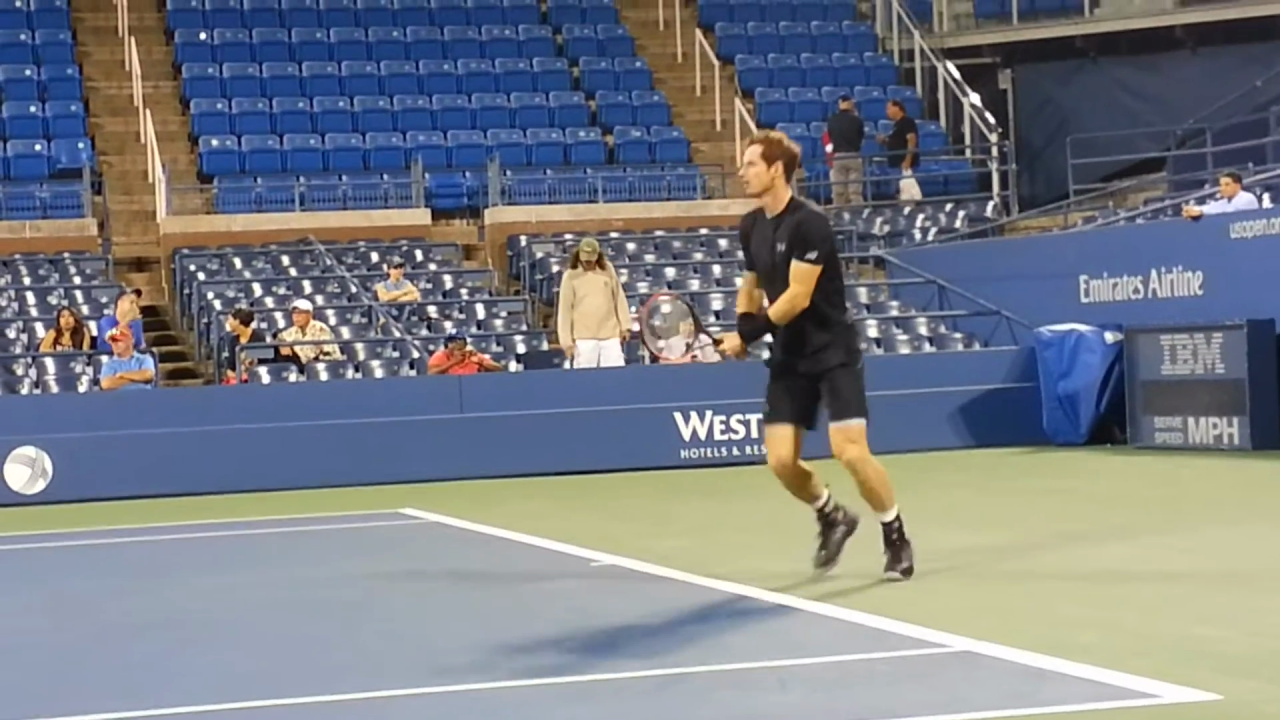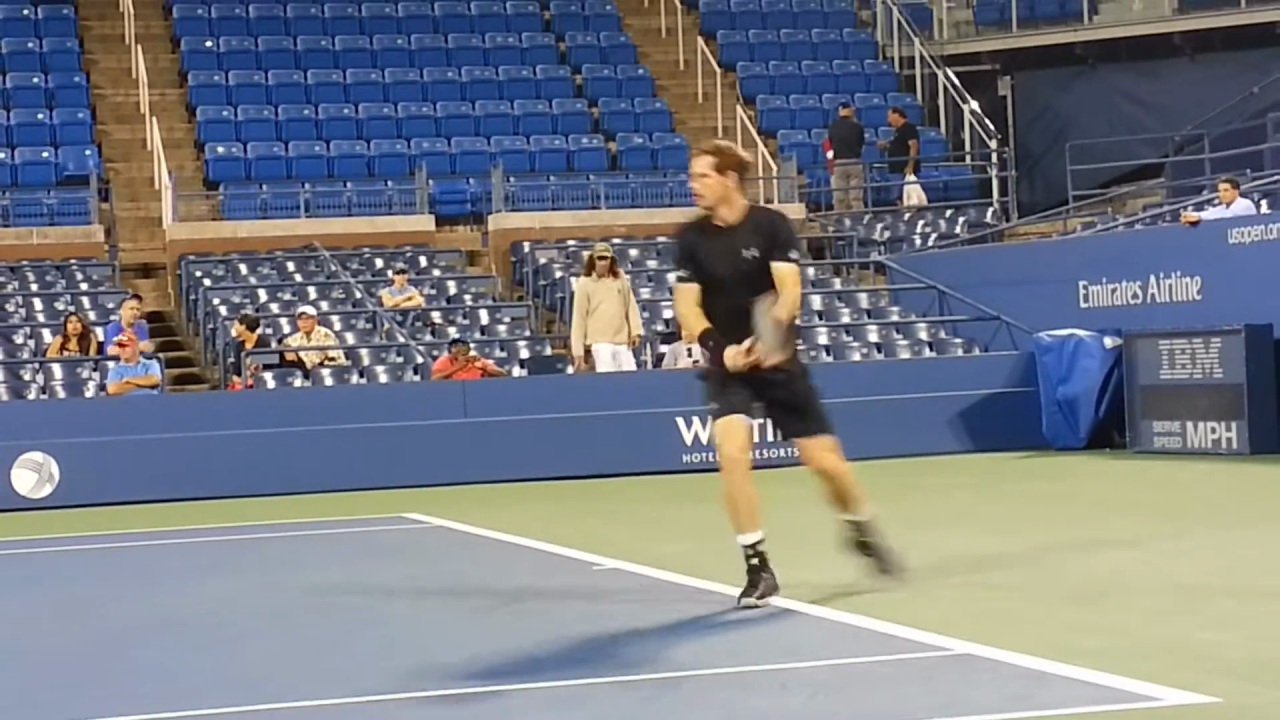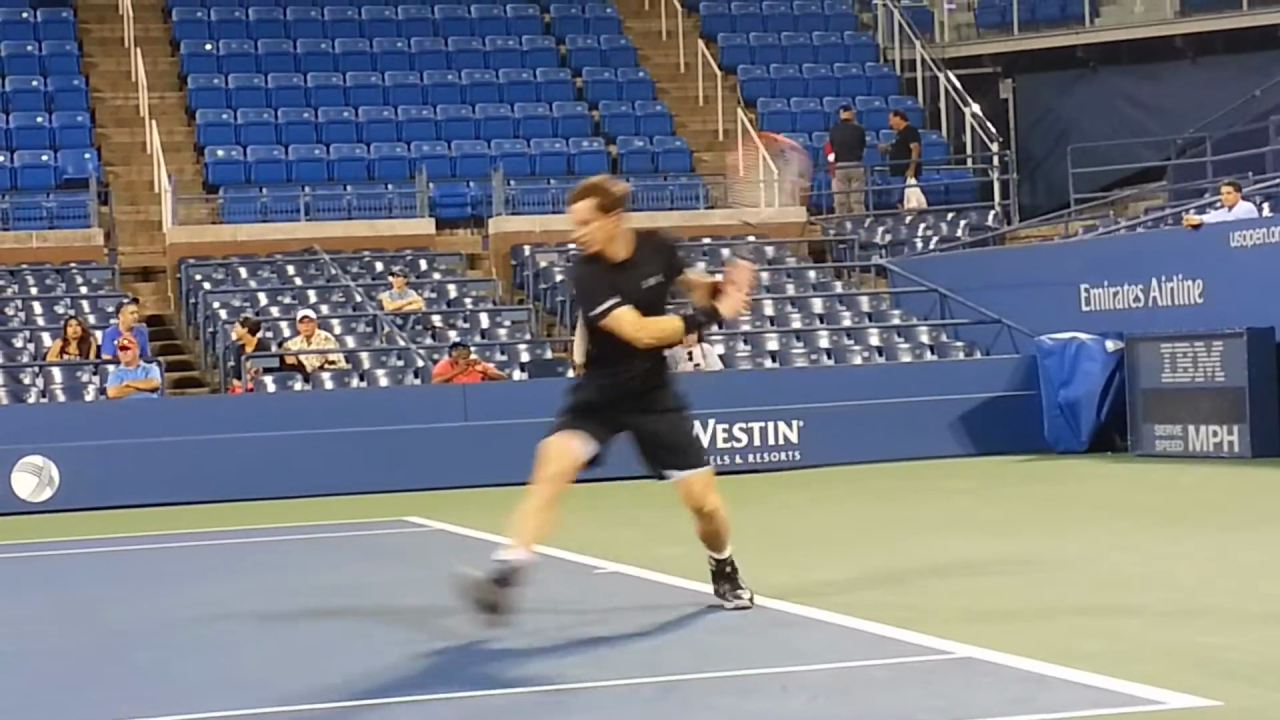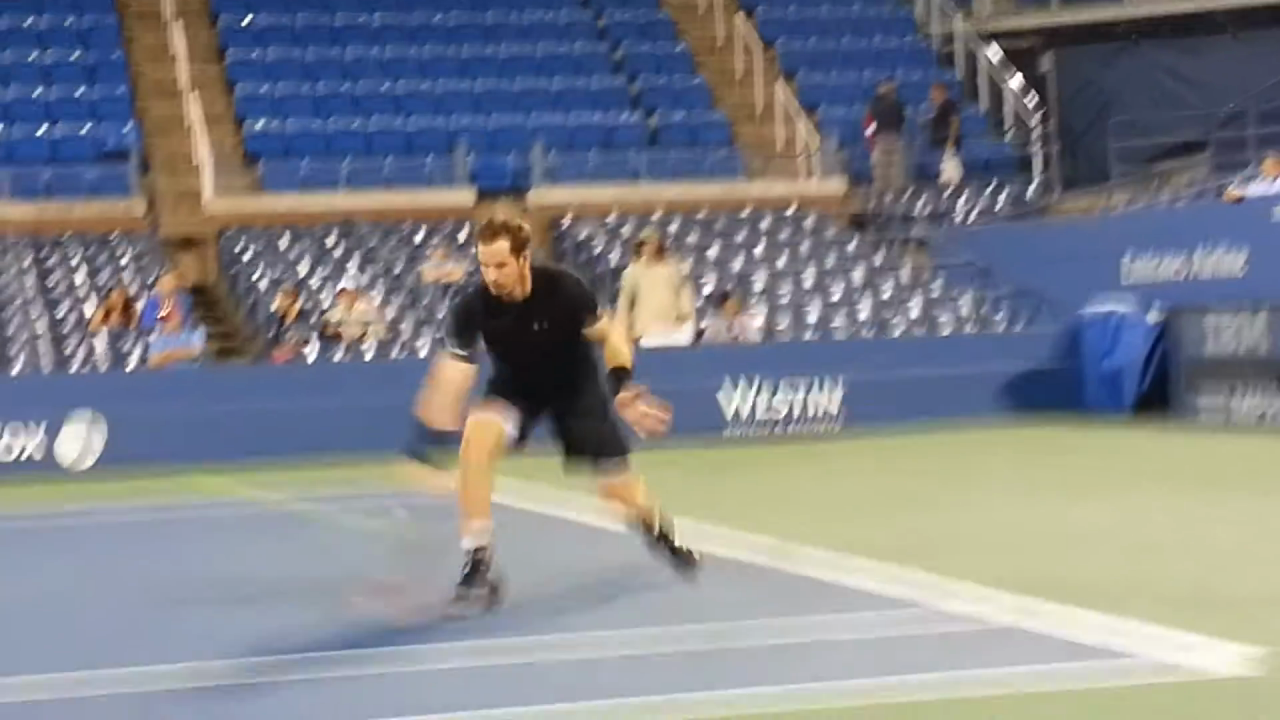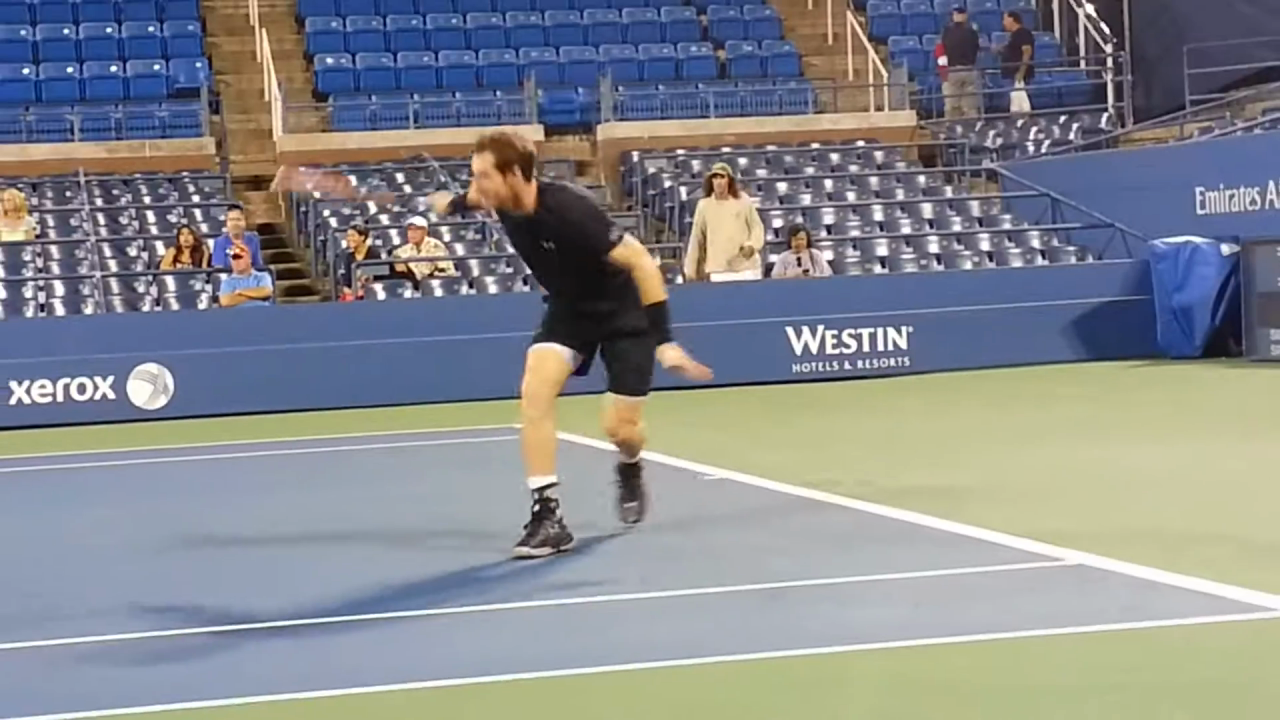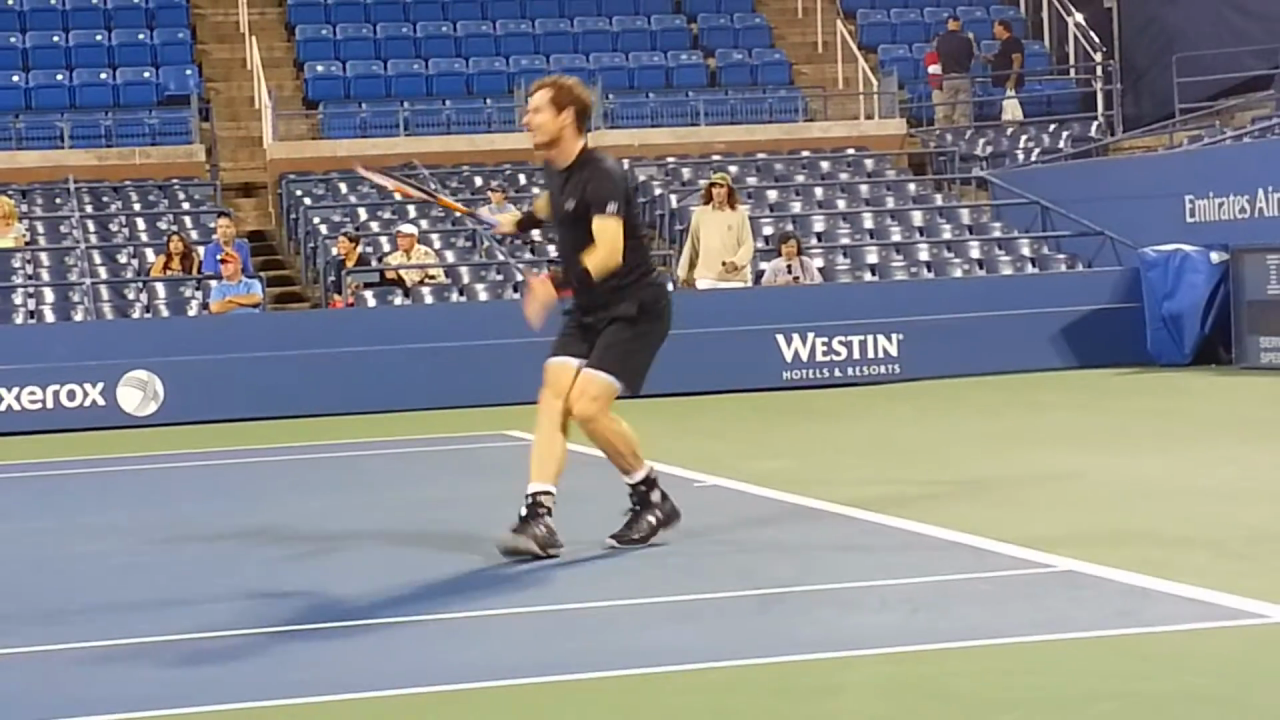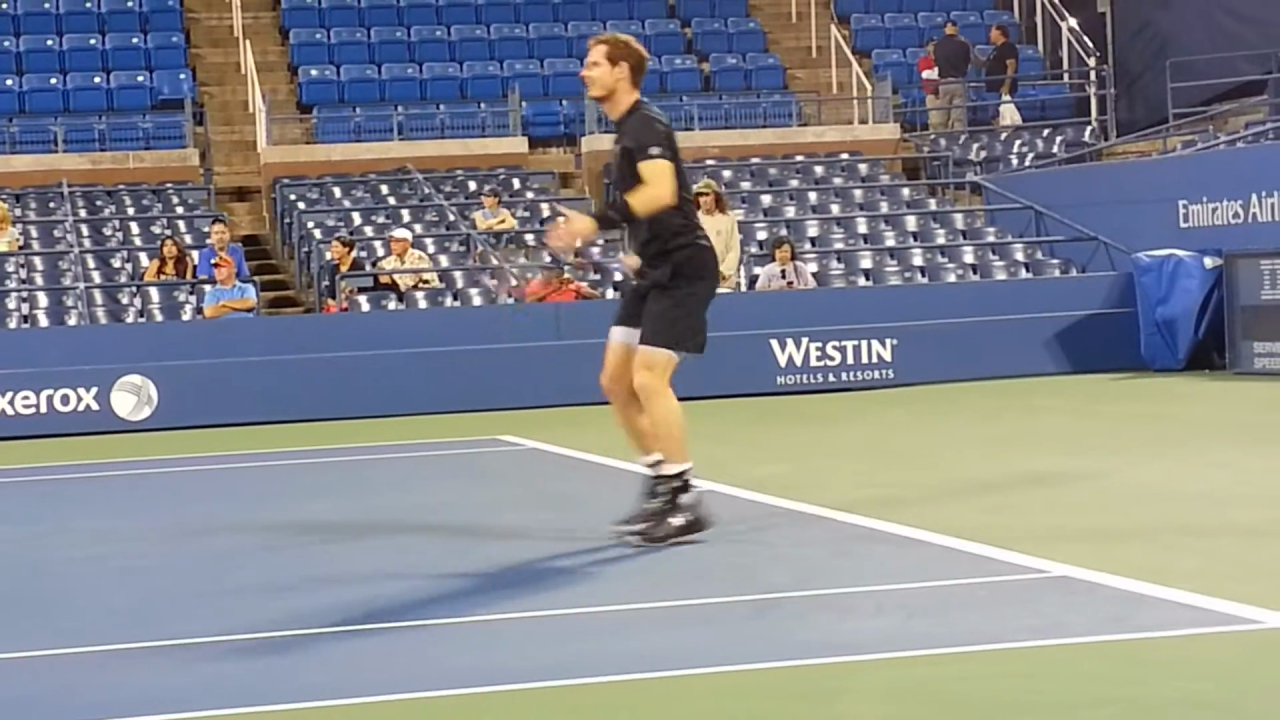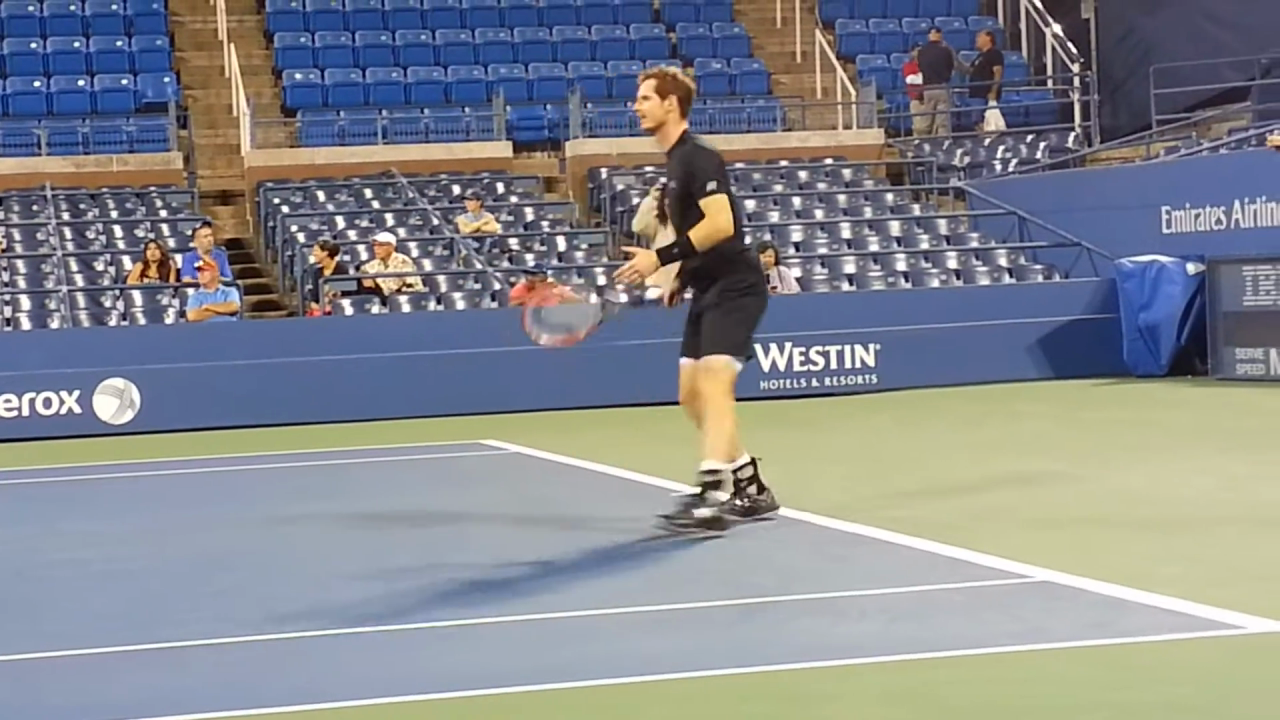
dt=0.3s
person 1, frame 1
left shoulder: (809, 223)
right shoulder: (751, 226)
left elbow: (798, 296)
left wrist: (748, 333)
right wrist: (741, 329)
left hip: (833, 352)
right hip: (788, 358)
left knee: (851, 453)
right knee: (781, 460)
left ankle: (896, 538)
right ankle: (832, 515)
person 1, frame 2
left shoulder: (772, 226)
right shoulder: (692, 237)
left elbow: (790, 294)
right elbow: (688, 308)
right wrist: (719, 347)
left hip: (777, 363)
right hip: (729, 367)
left knee: (826, 463)
right knee: (732, 454)
left ankle: (862, 532)
right ankle: (757, 566)
person 1, frame 3
left shoulder: (659, 247)
right shoulder: (588, 276)
left elbow: (691, 289)
right elbow: (642, 334)
left wrist: (722, 287)
right wrist: (713, 314)
left hip: (652, 394)
right hip: (598, 393)
left knee: (704, 499)
right knee: (552, 470)
left ankle: (724, 572)
right ankle: (503, 578)
person 1, frame 4
left shoulder: (563, 287)
right shoulder: (472, 306)
left elbow: (608, 335)
right elbow: (450, 378)
left wrist: (622, 389)
right wrist: (430, 441)
left hip: (574, 385)
right hip: (516, 385)
left knee: (623, 490)
right knee: (477, 440)
left ankle: (662, 536)
right ankle: (478, 567)
person 1, frame 5
left shoulder: (573, 210)
right shoulder: (504, 200)
left elbow: (643, 266)
left wrist: (663, 339)
right wrist: (448, 203)
left hip: (625, 312)
right hip: (566, 310)
left knee: (620, 426)
right knee: (536, 394)
left ankle: (629, 471)
right ankle: (547, 515)
person 1, frame 6
left shoulder: (601, 174)
right shoulder: (555, 169)
left elbow: (610, 250)
left wrist: (557, 285)
right wrist: (522, 221)
left hip: (636, 307)
right hip: (591, 308)
left knee: (587, 406)
right knee: (552, 402)
left ankle: (652, 500)
right ankle: (538, 517)
person 1, frame 7
left shoulder: (645, 124)
right shoulder: (630, 128)
left elbow: (662, 191)
left wrist: (596, 222)
left hip: (683, 270)
right hip: (657, 270)
left knee: (646, 380)
right knee: (616, 378)
left ankle: (681, 504)
right ankle: (663, 485)
person 1, frame 8
left shoulder: (697, 155)
right shoulder: (677, 159)
left elbow: (722, 224)
left wrist: (661, 257)
right wrist: (681, 280)
left hip: (736, 287)
right hip: (712, 288)
left knee: (713, 386)
right knee: (692, 393)
left ankle: (709, 497)
right ankle: (750, 487)
